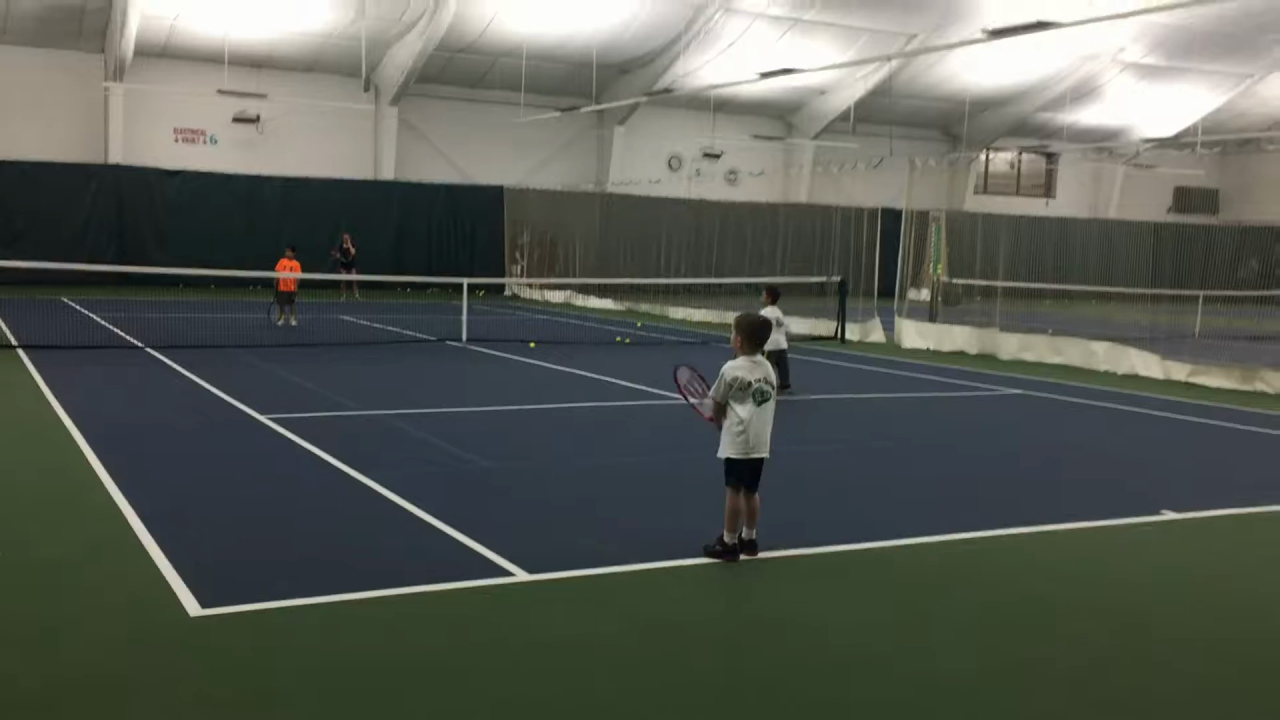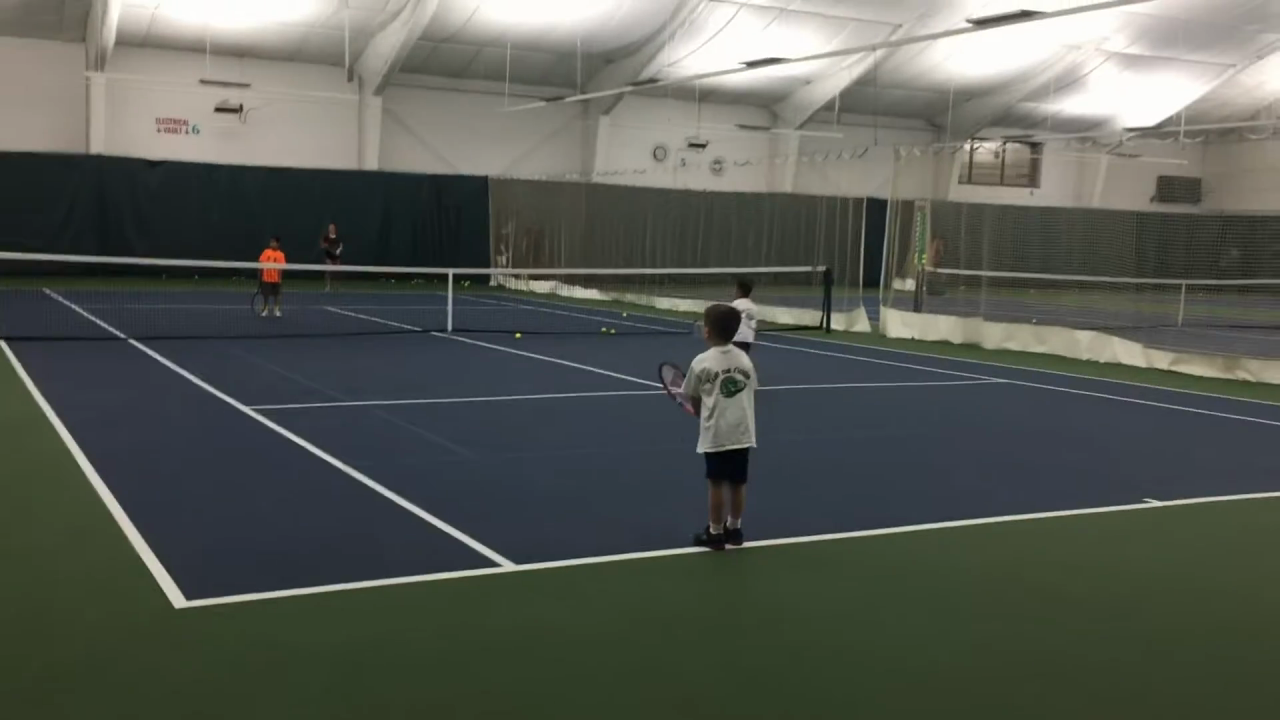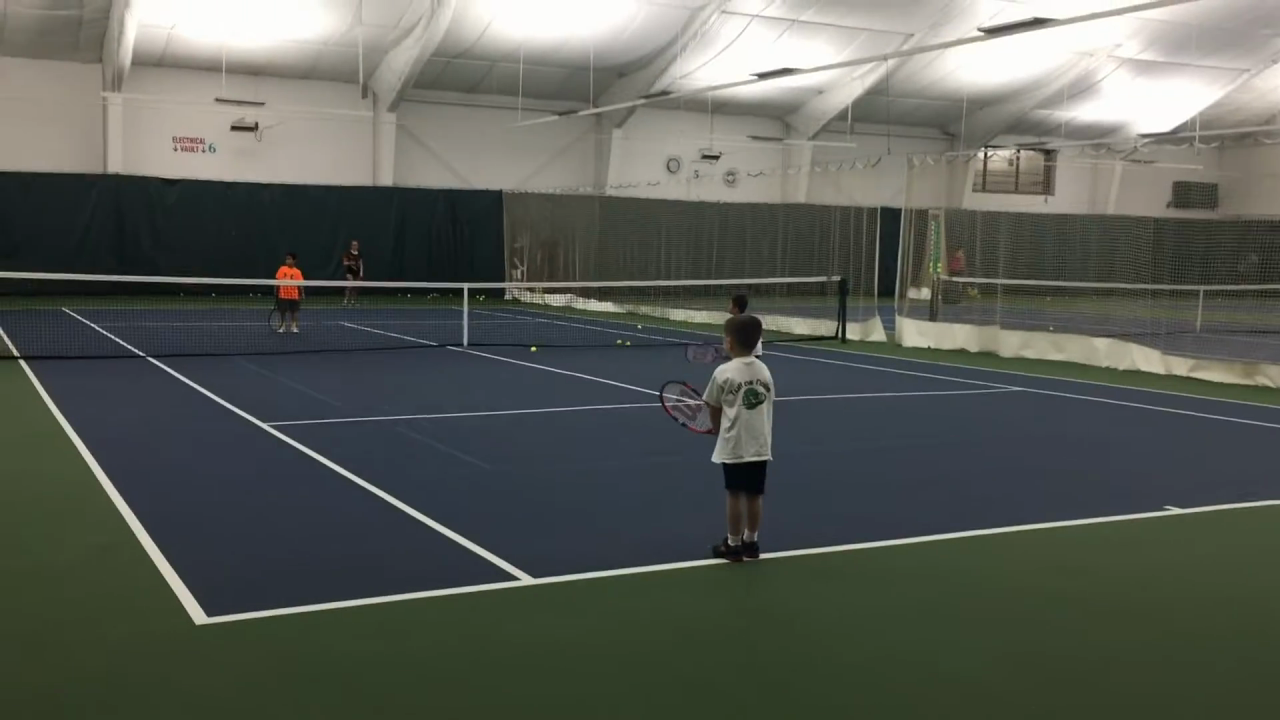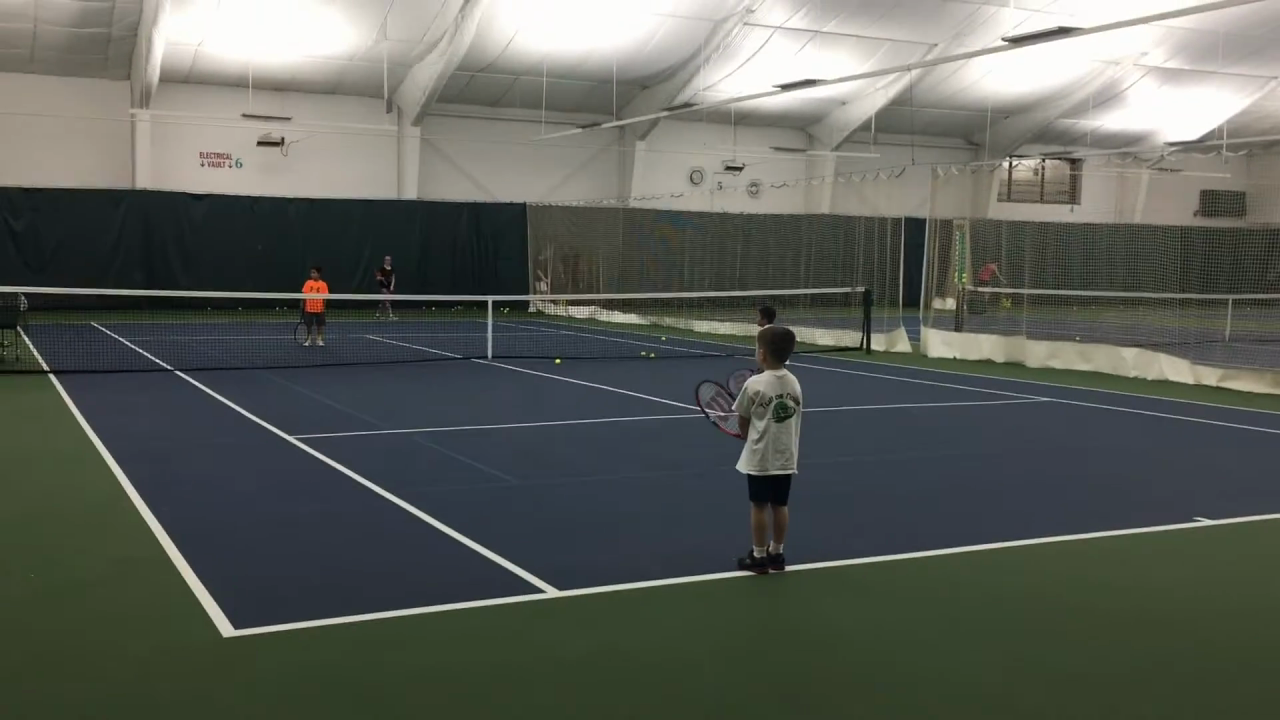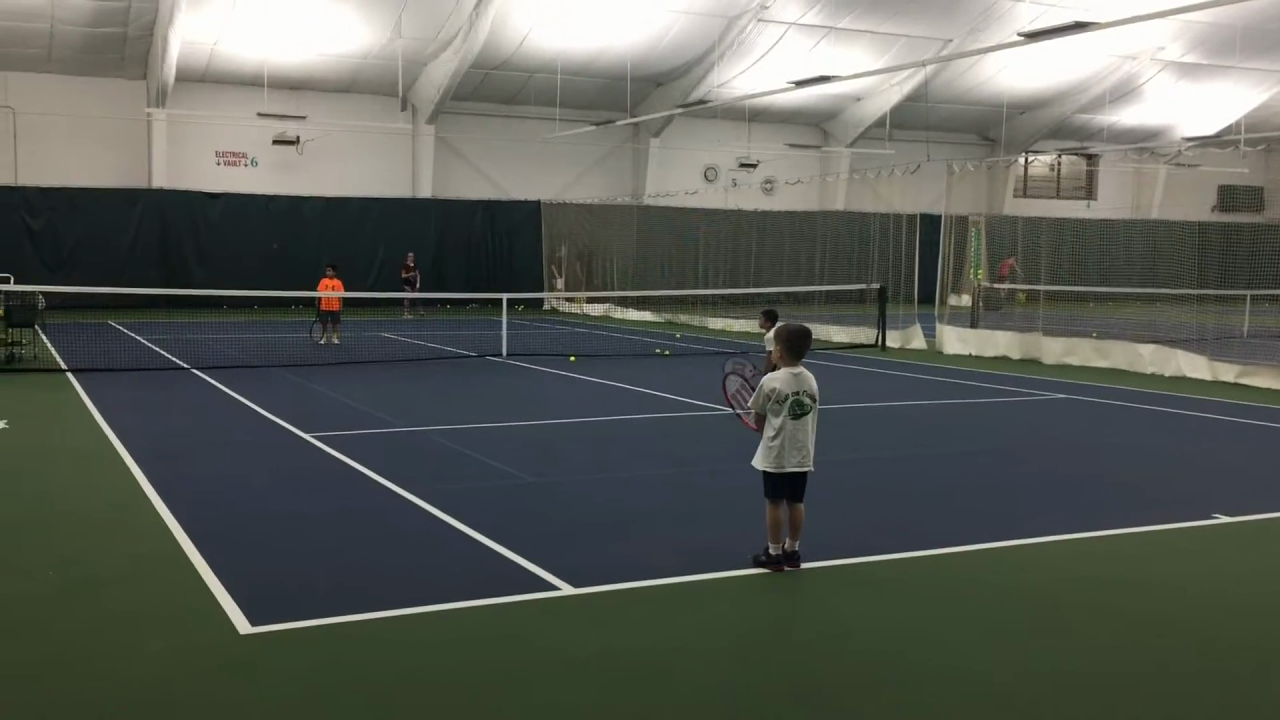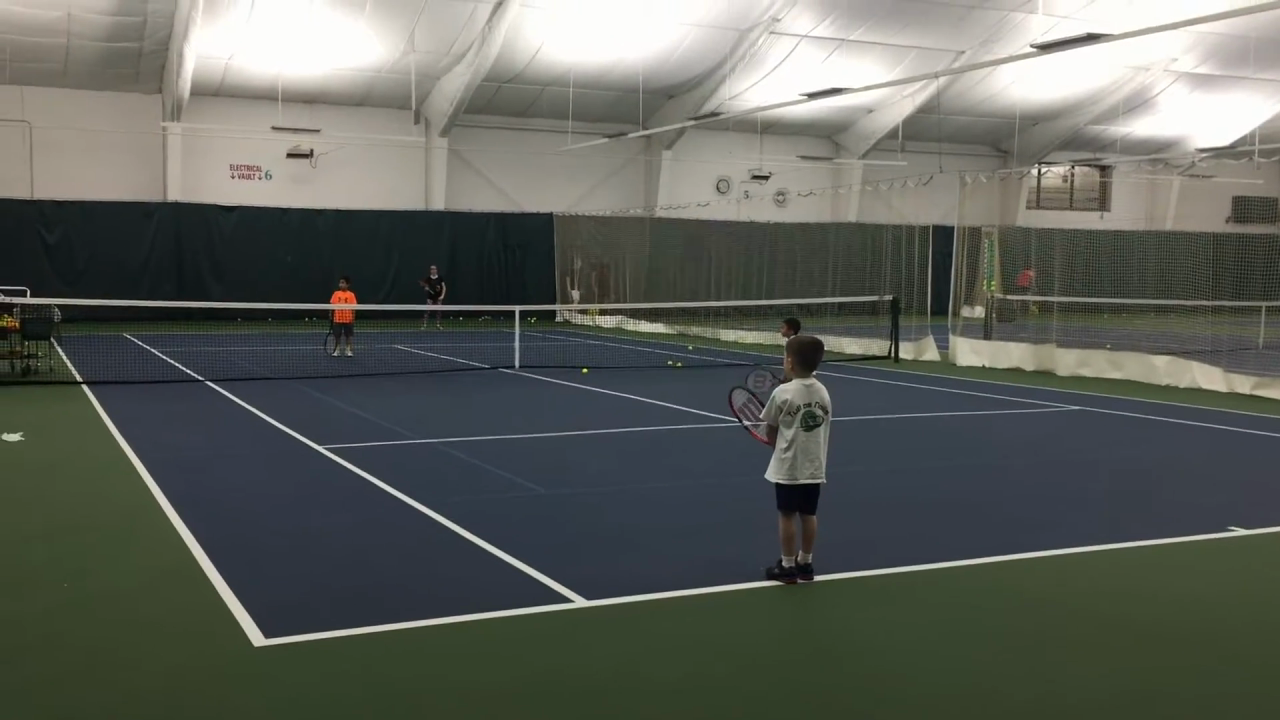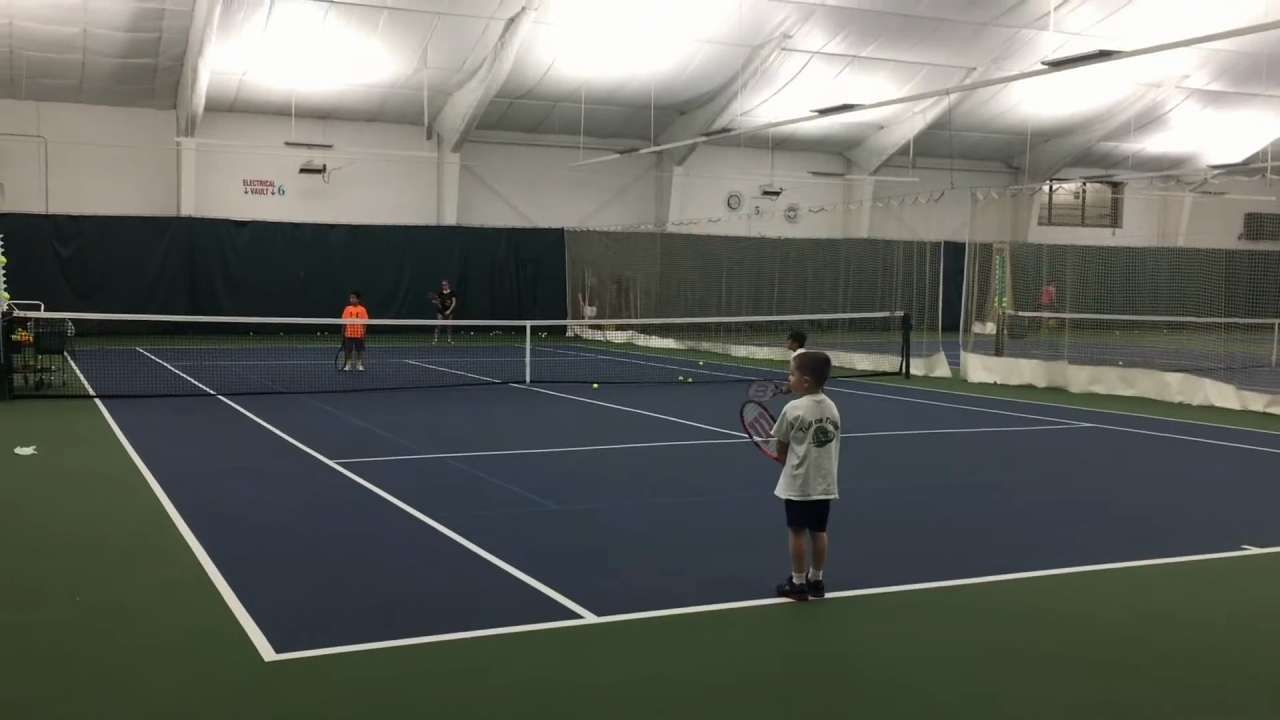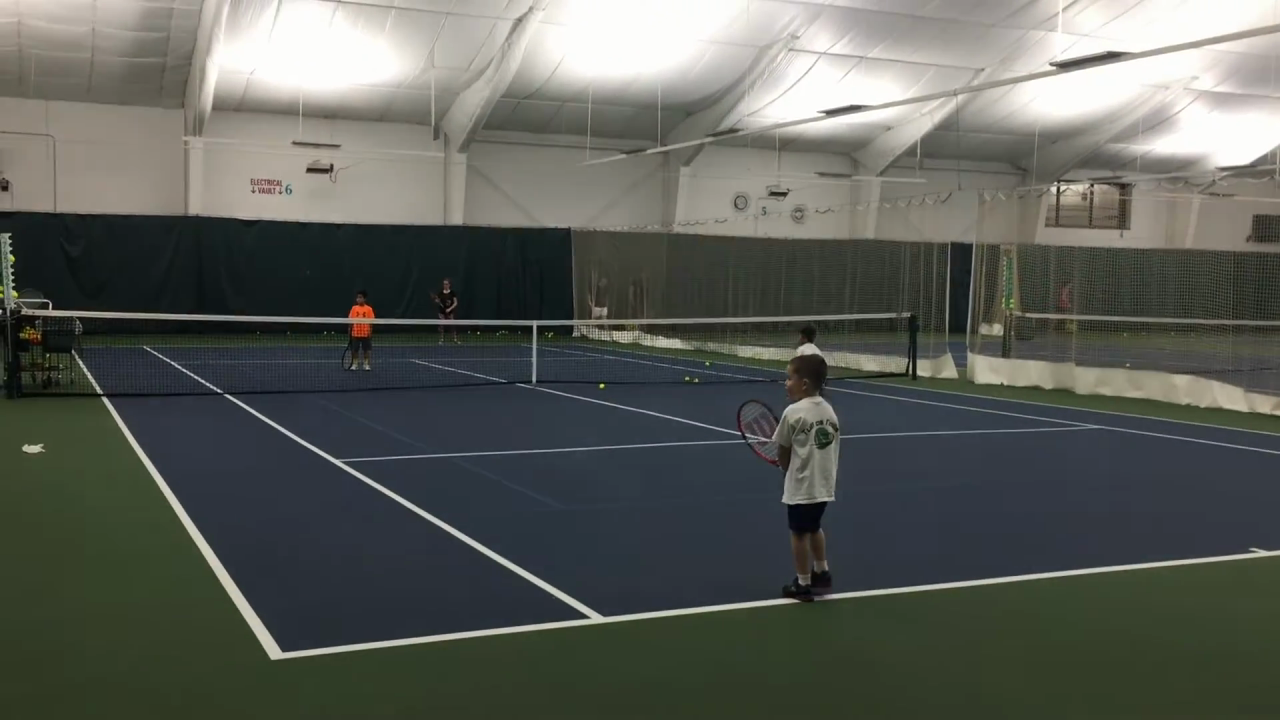
dt=0.5s
person 1, frame 1
left shoulder: (732, 369)
right shoulder: (768, 368)
left elbow: (718, 405)
right elbow: (763, 402)
left wrist: (720, 423)
left hip: (738, 441)
right hip: (759, 441)
left knee: (734, 491)
right knee: (751, 491)
left ankle: (729, 543)
right ankle: (749, 538)
person 1, frame 2
left shoulder: (701, 362)
right shoulder: (744, 359)
left elbow: (694, 399)
right elbow: (750, 391)
left wrist: (703, 417)
left hip: (716, 434)
right hip: (742, 433)
left knee: (717, 483)
right knee: (737, 483)
left ankle: (715, 533)
right ankle: (734, 528)
person 1, frame 3
left shoulder: (724, 372)
right shoulder: (764, 370)
left elbow: (714, 409)
right elbow: (766, 404)
left wrist: (718, 430)
left hip: (734, 445)
right hip: (760, 445)
left knee: (735, 495)
right knee: (754, 495)
left ankle: (733, 545)
right ankle: (750, 542)
person 1, frame 4
left shoulder: (755, 384)
right shoulder: (794, 383)
left elbow: (743, 420)
right elbow: (792, 417)
left wrist: (749, 438)
left hip: (760, 457)
right hip: (785, 457)
left knee: (759, 506)
right knee: (780, 505)
left ankle: (759, 557)
right ankle: (776, 553)
person 1, frame 5
left shoulder: (771, 381)
right shoulder: (811, 380)
left elbow: (759, 418)
right elbow: (809, 414)
left wrist: (766, 433)
right wrist: (797, 438)
left hip: (776, 454)
right hip: (802, 454)
left knee: (775, 503)
right knee: (795, 503)
left ankle: (774, 554)
right ankle: (792, 551)
person 1, frame 6
left shoulder: (783, 393)
right shoulder: (823, 392)
left elbow: (771, 431)
right elbow: (821, 427)
left wrist: (778, 446)
right wrist: (809, 451)
left hip: (788, 467)
right hip: (814, 467)
left knee: (787, 515)
right knee: (808, 515)
left ankle: (788, 566)
right ankle: (805, 563)
person 1, frame 7
left shoulder: (794, 409)
right shoulder: (831, 407)
left elbow: (781, 447)
right elbow: (830, 442)
left wrist: (786, 462)
left hip: (798, 483)
right hip: (824, 483)
left knee: (797, 532)
right knee: (818, 531)
left ankle: (798, 583)
right ankle: (816, 580)
person 1, frame 8
left shoulder: (793, 412)
right shoulder: (829, 410)
left elbow: (784, 452)
right elbow: (829, 446)
left wrist: (787, 470)
left hip: (802, 485)
right hip: (824, 484)
left knee: (799, 533)
right knee: (814, 528)
left ankle: (803, 585)
right ankle: (821, 572)
